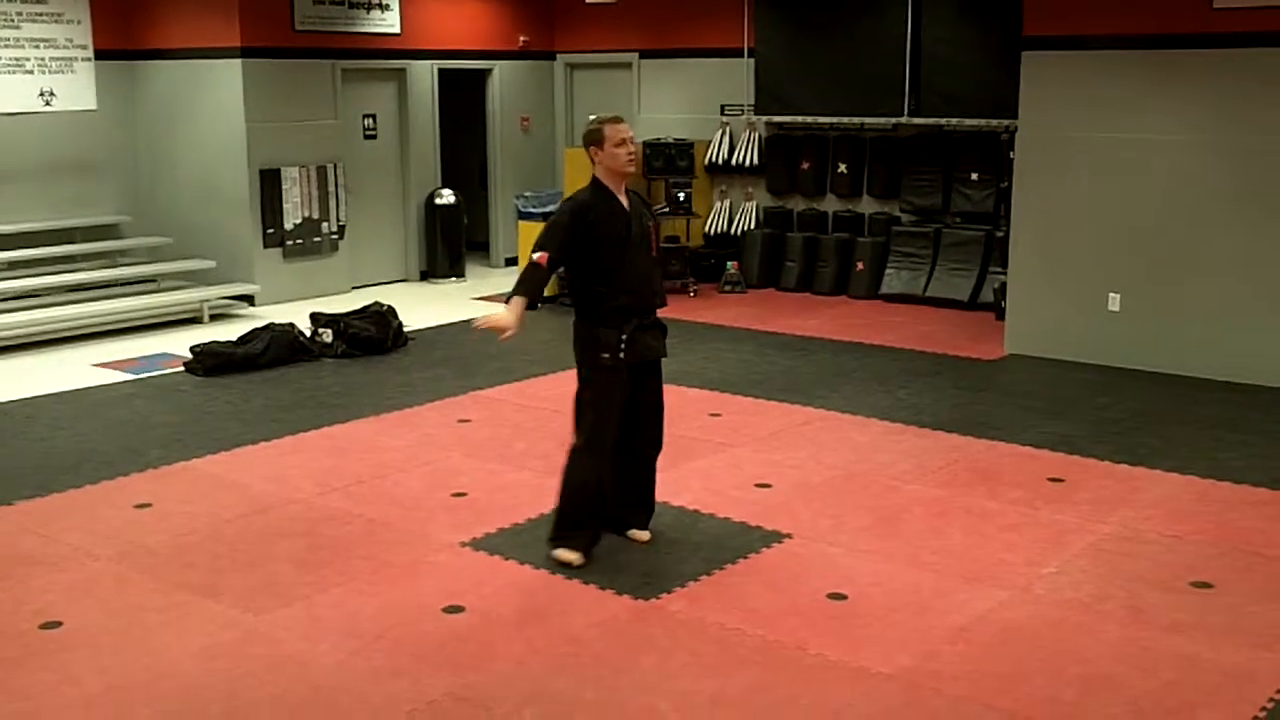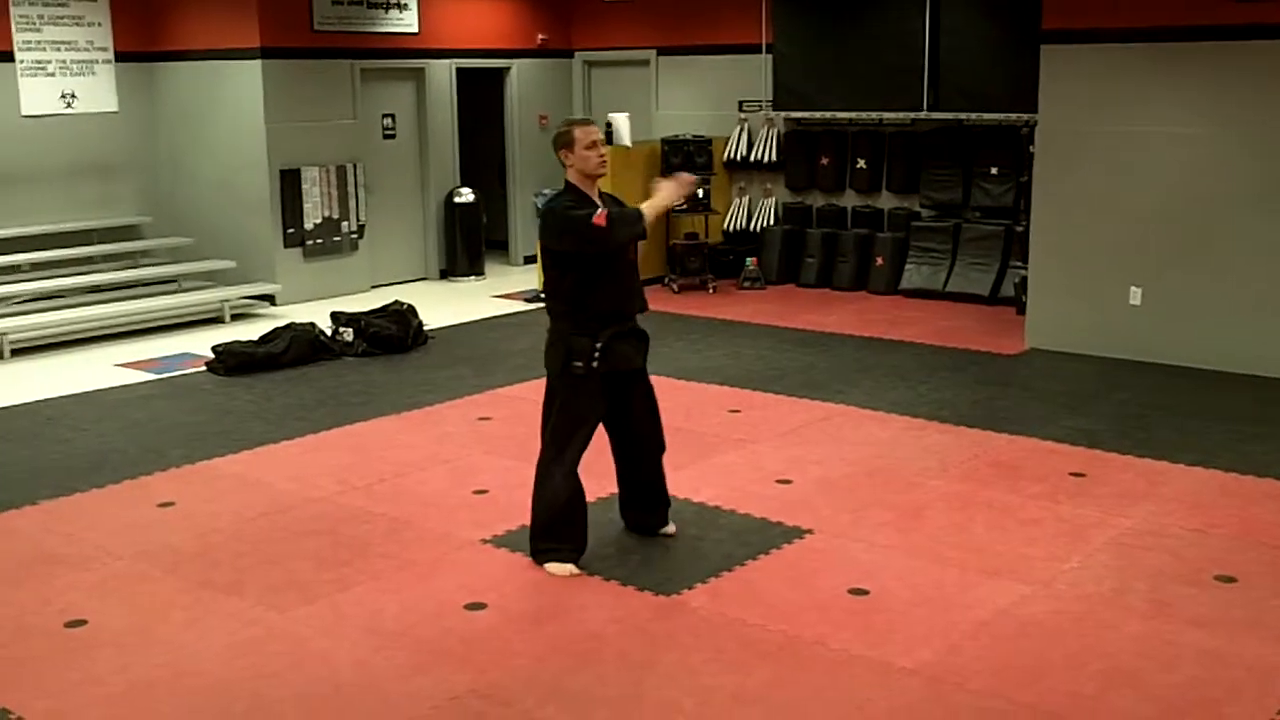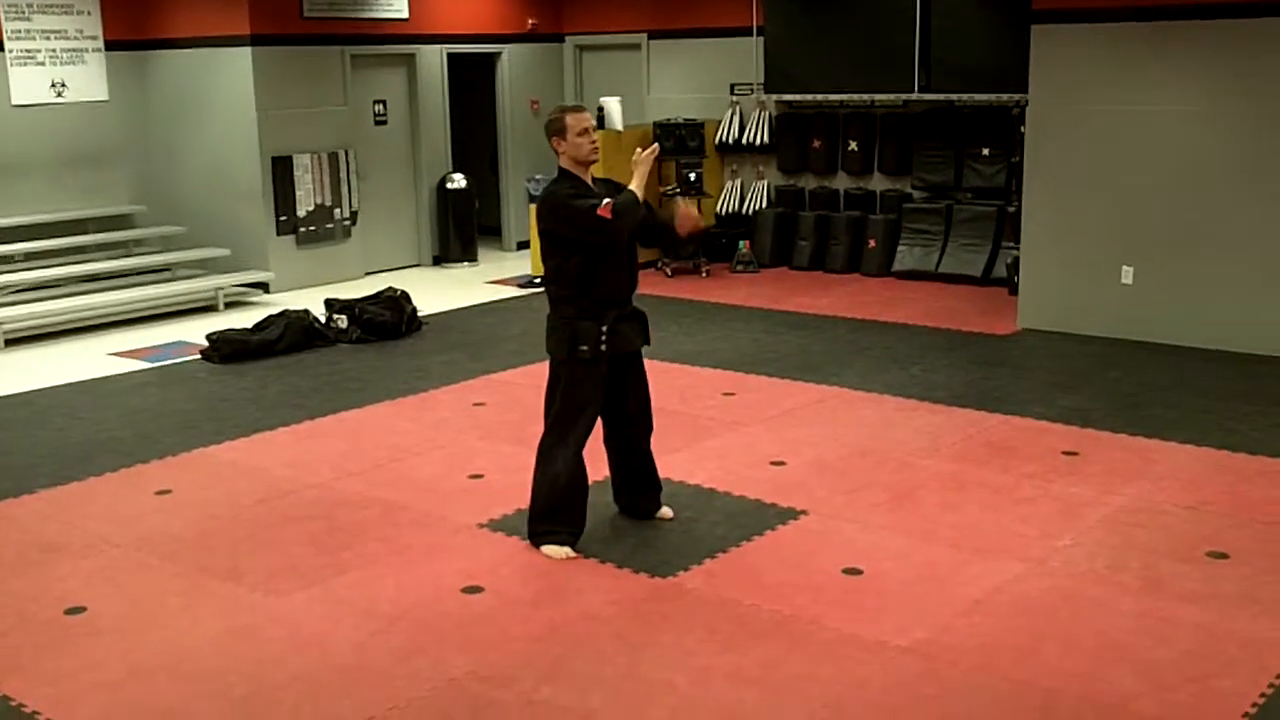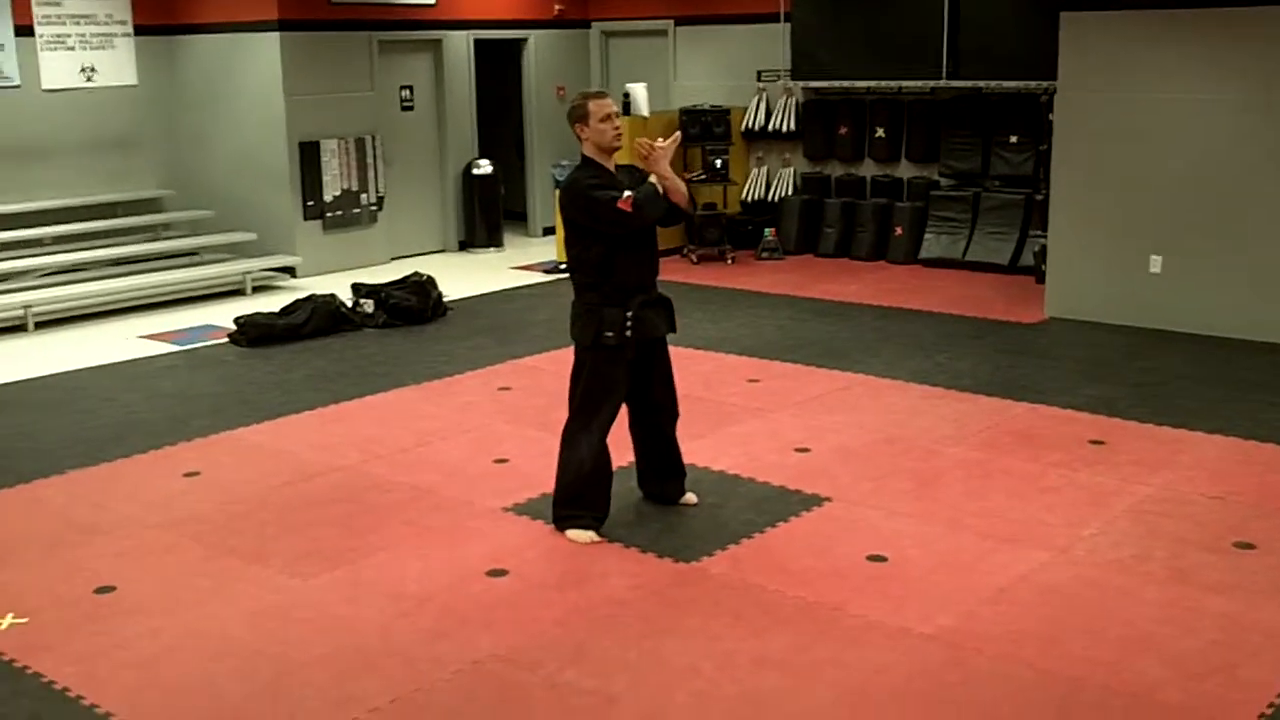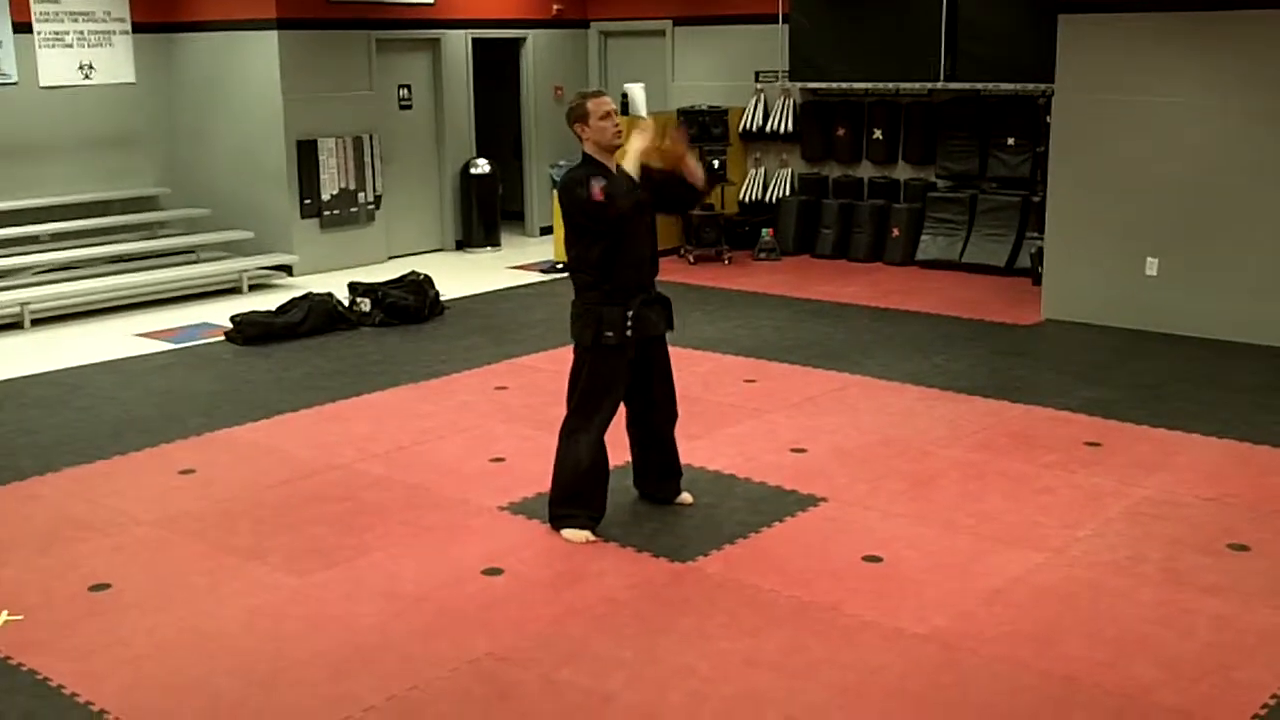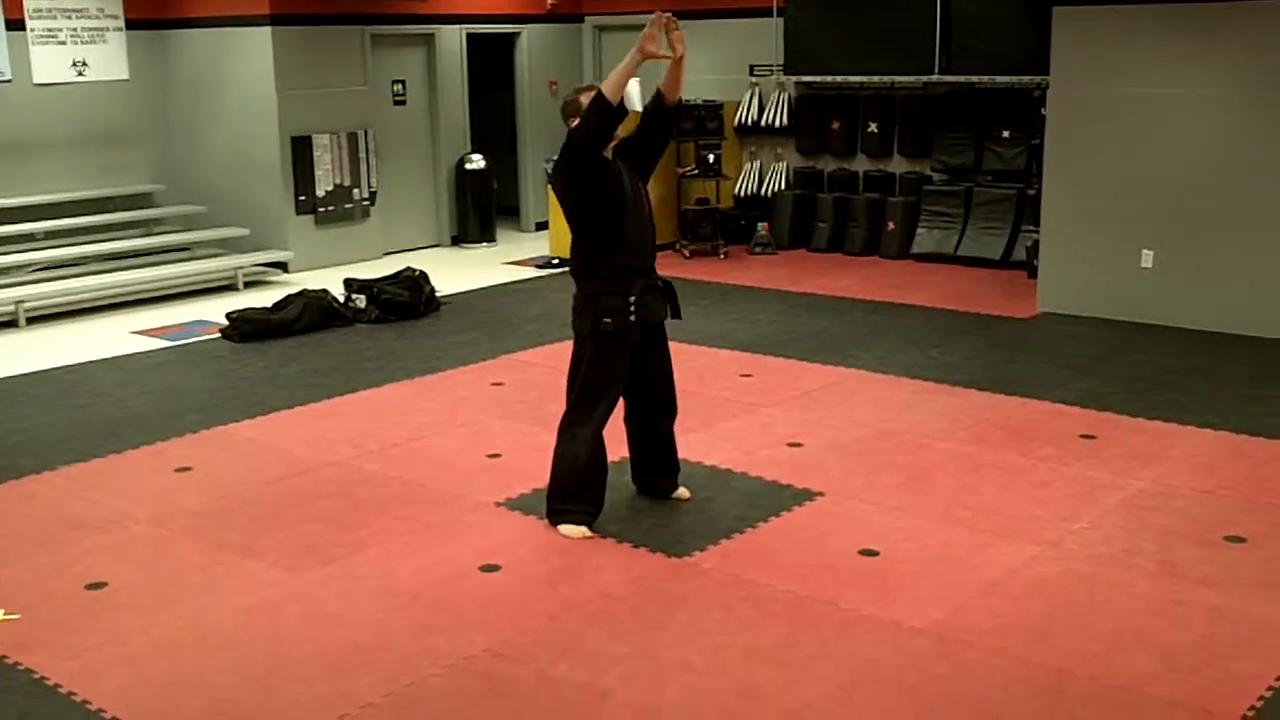
dt=0.5s
person 1, frame 1
left shoulder: (643, 207)
right shoulder: (581, 208)
right elbow: (544, 259)
left wrist: (650, 320)
right wrist: (514, 309)
left hip: (643, 334)
right hip: (601, 339)
left knee: (642, 435)
right knee: (597, 438)
left ankle: (629, 517)
right ankle: (573, 536)
person 1, frame 2
left shoulder: (614, 207)
right shoulder: (560, 214)
right elbow: (614, 234)
right wrist: (662, 199)
left hip: (623, 341)
right hip: (577, 349)
left knee: (643, 436)
right knee: (563, 449)
left ankle: (647, 515)
right ankle: (553, 545)
person 1, frame 3
left shoulder: (609, 190)
right shoulder: (557, 200)
left elbow: (653, 230)
right elbow: (613, 222)
left wrist: (682, 220)
right wrist: (638, 179)
left hip: (619, 323)
right hip: (578, 332)
left knee: (632, 420)
right knee: (566, 430)
left ankle: (639, 499)
right ankle: (551, 528)
person 1, frame 4
left shoulder: (632, 176)
right shoulder: (579, 187)
left elbow: (679, 210)
right elbow: (635, 215)
left wrist: (662, 171)
right wrist: (658, 172)
left hip: (645, 309)
right hip: (603, 318)
left knee: (657, 405)
right knee: (591, 418)
left ankle: (664, 485)
right ankle: (575, 513)
person 1, frame 5
left shoulder: (637, 172)
right shoulder: (577, 184)
left elbow: (691, 194)
right elbow: (615, 203)
left wrist: (682, 157)
right wrist: (636, 154)
left hip: (645, 308)
right hip: (602, 317)
left knee: (657, 406)
right knee: (589, 417)
left ankle: (660, 484)
right ankle: (571, 512)
person 1, frame 6
left shoulder: (628, 160)
right shoulder: (574, 170)
left elbow: (661, 115)
right elbow: (598, 120)
left wrist: (676, 62)
right wrist: (637, 56)
left hip: (645, 300)
right hip: (604, 308)
left knee: (655, 401)
right knee: (588, 410)
left ankle: (657, 479)
right ankle: (569, 507)
